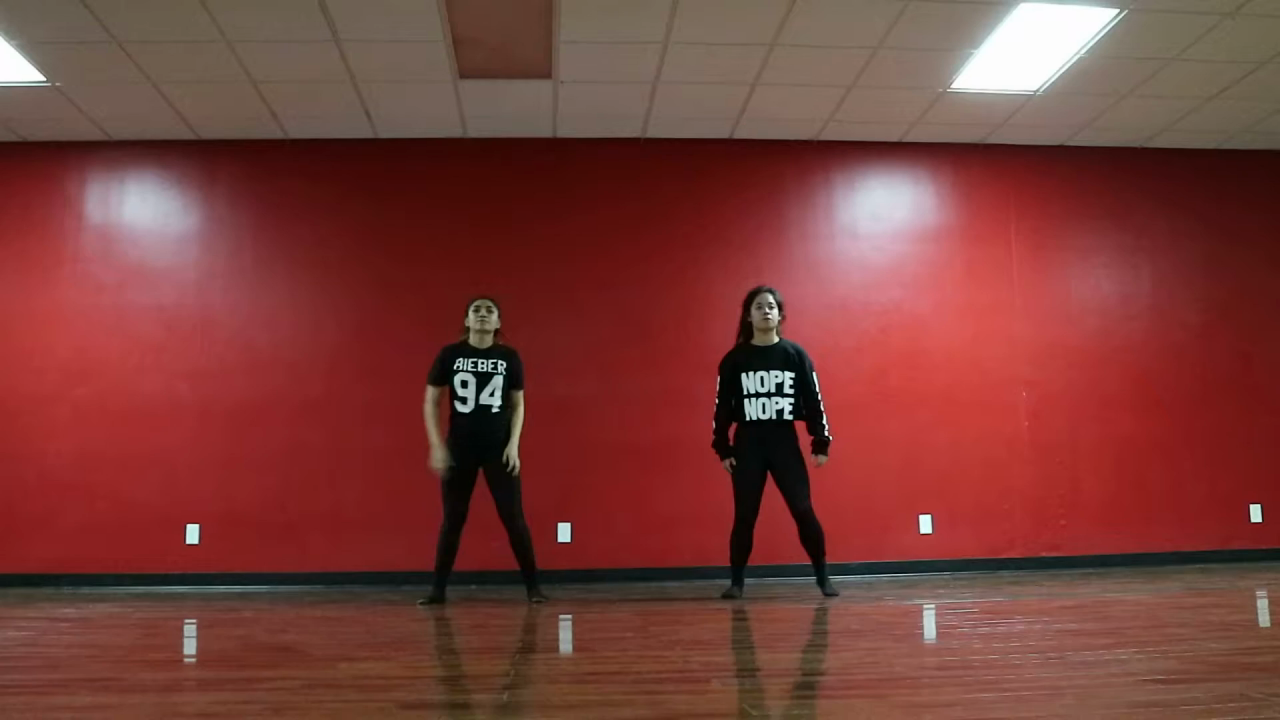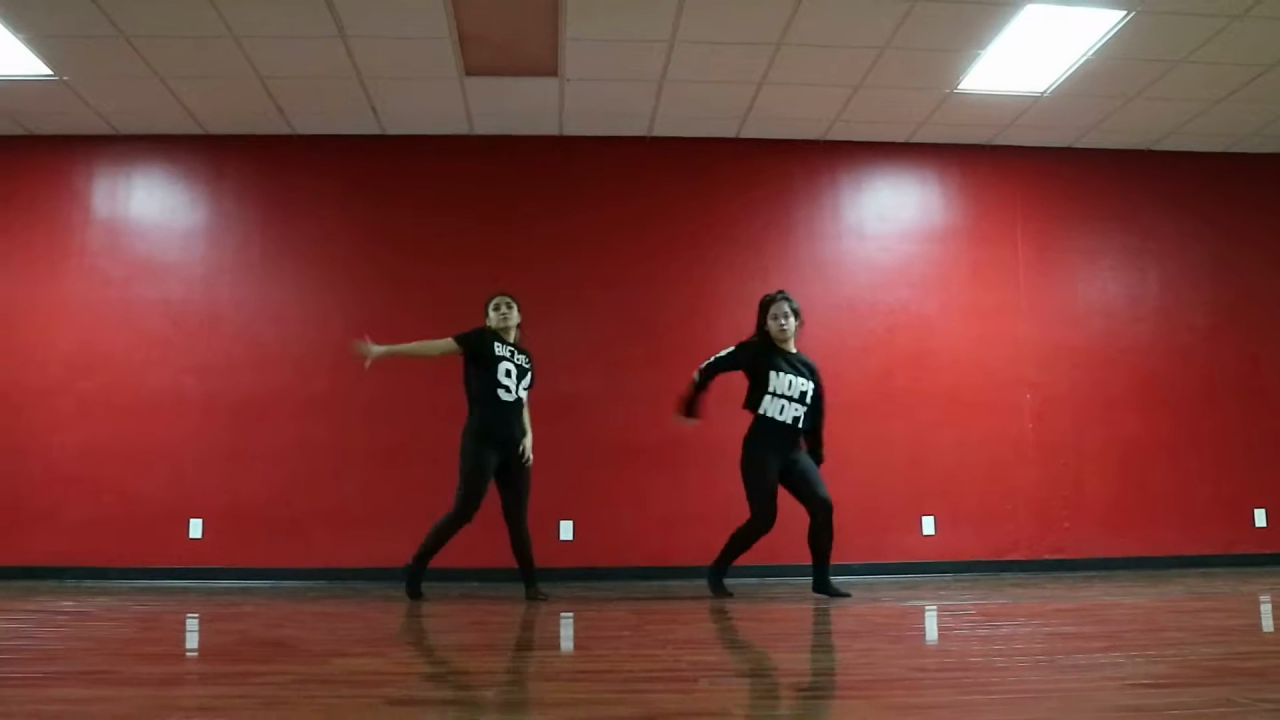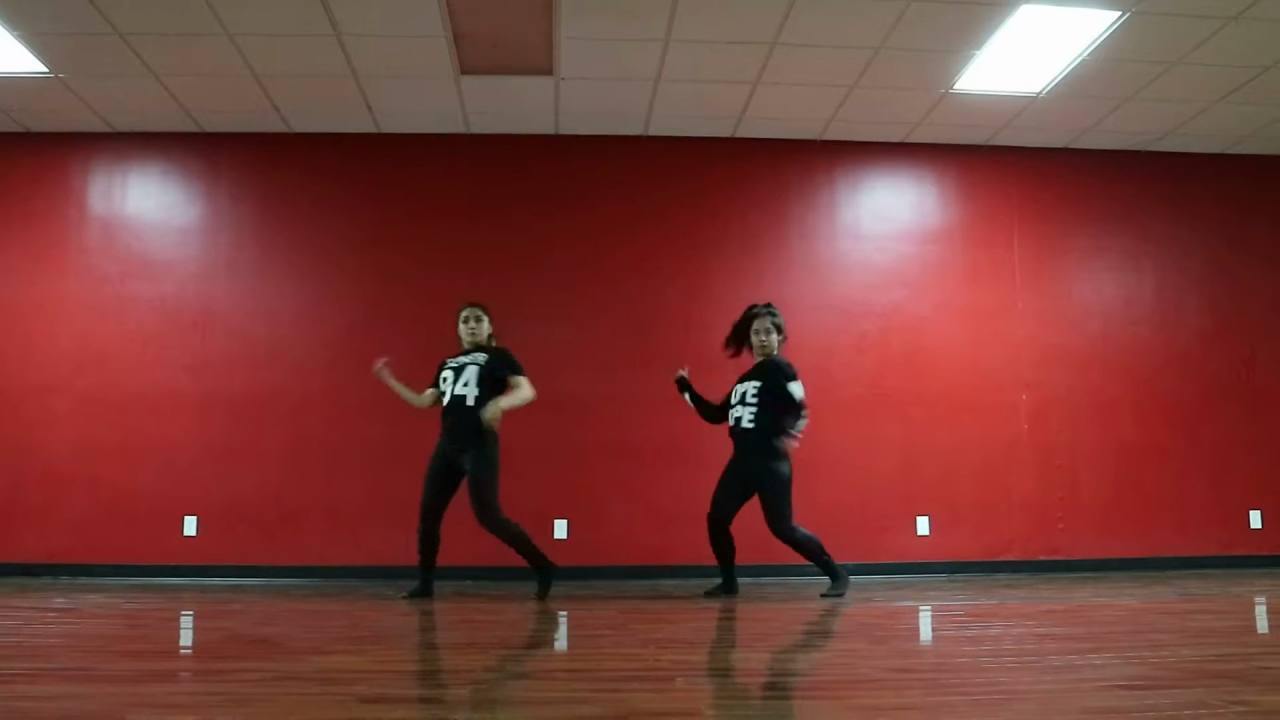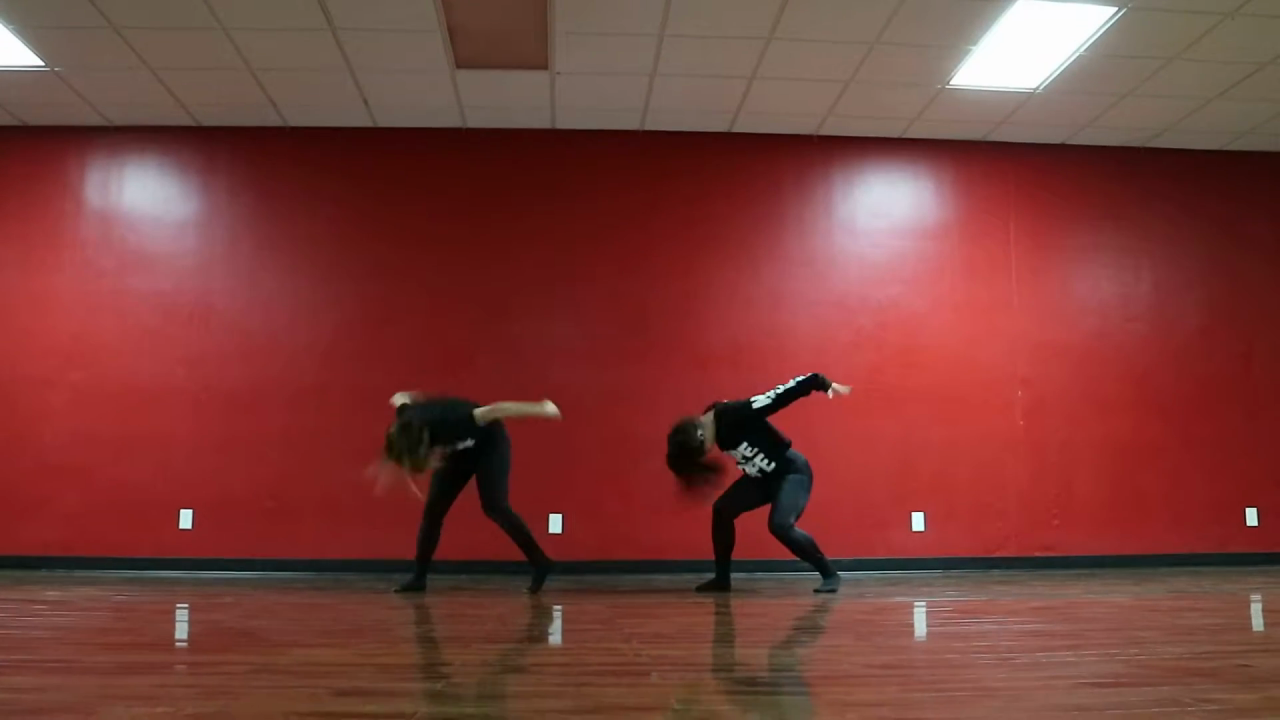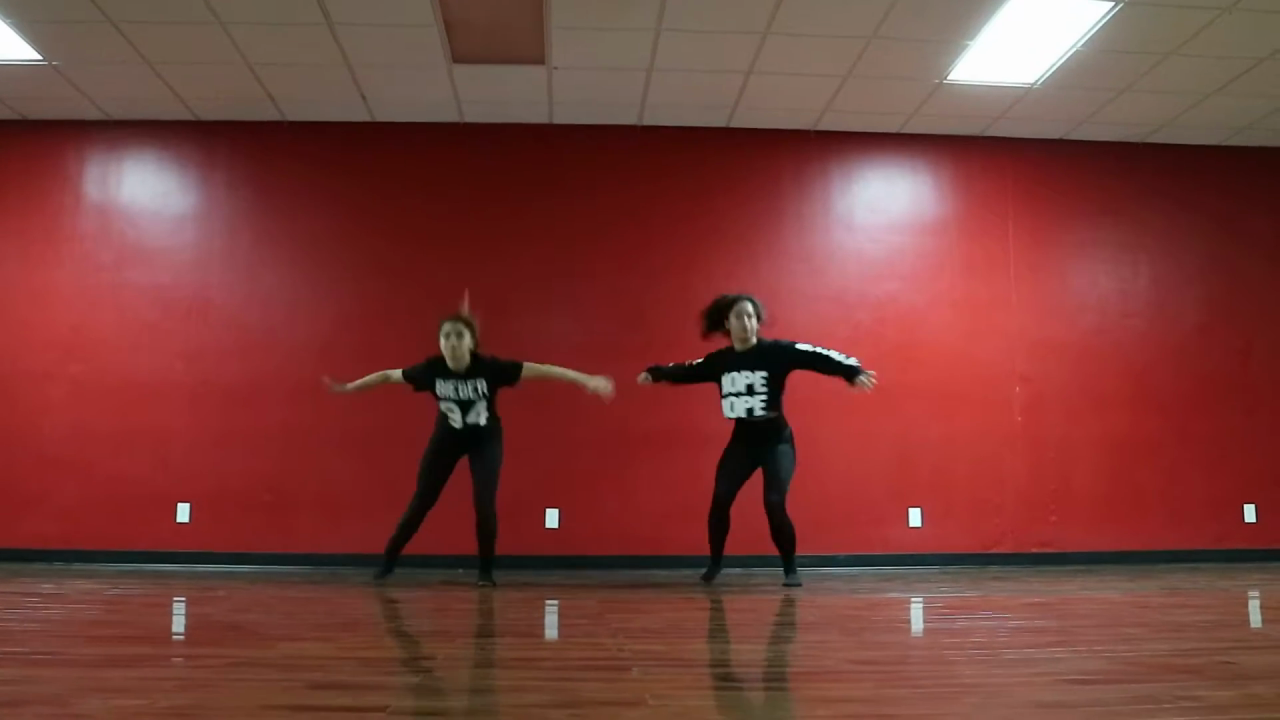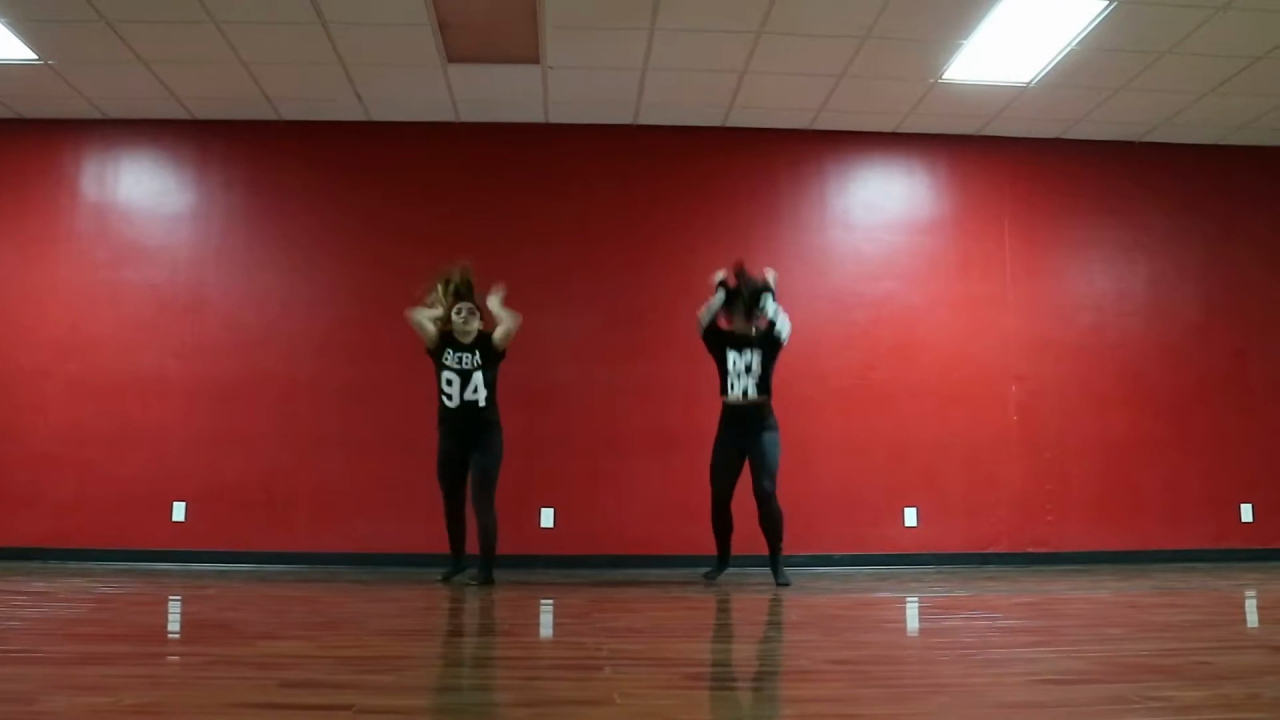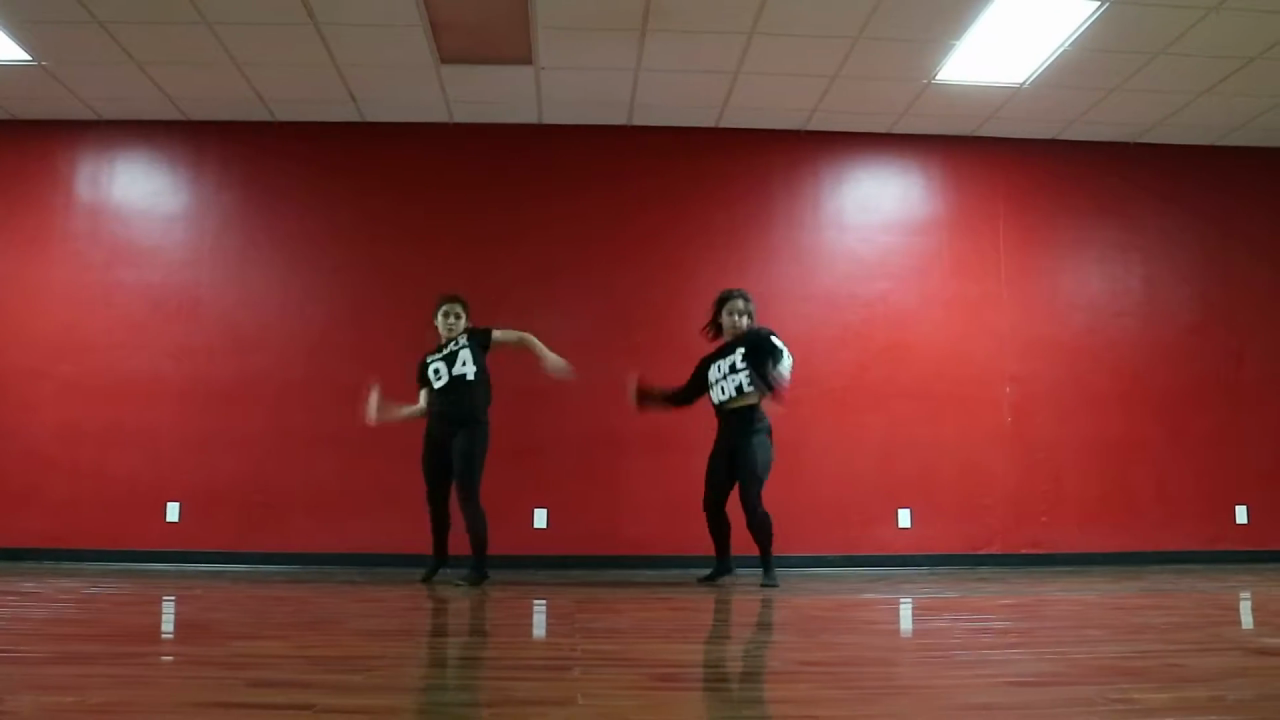
dt=0.5s
person 1, frame 1
left shoulder: (795, 354)
right shoulder: (734, 359)
left elbow: (814, 399)
right elbow: (722, 405)
left wrist: (821, 443)
right wrist: (722, 448)
left hip: (785, 441)
right hip: (747, 443)
left knee: (803, 511)
right knee: (745, 514)
left ankle: (822, 577)
right ankle: (737, 581)
person 1, frame 2
left shoulder: (809, 369)
right shoulder: (756, 351)
left elbow: (815, 416)
right elbow: (710, 368)
left wrist: (816, 456)
right wrist: (690, 405)
left hip: (793, 450)
right hip: (760, 448)
left knee: (823, 505)
right knee: (764, 518)
left ankle: (821, 579)
right ankle: (717, 572)
person 1, frame 3
left shoulder: (779, 369)
right shoulder: (748, 377)
left elbow: (797, 409)
right elbow: (717, 416)
left wrist: (787, 434)
right wrist: (686, 388)
left hip: (769, 458)
right hip: (742, 458)
left knee: (781, 527)
right knee: (717, 518)
left ankle: (838, 576)
right ankle: (729, 581)
person 1, frame 4
left shoulder: (736, 414)
right shoulder: (721, 424)
left elbow: (781, 395)
left wrist: (821, 382)
left hip: (791, 472)
right hip: (764, 475)
left knee: (780, 525)
right knee: (722, 510)
left ankle: (830, 575)
right ankle: (722, 577)
person 1, frame 5
left shoulder: (774, 352)
right shoulder: (719, 359)
left elbow: (815, 357)
right elbow: (687, 371)
left wrist: (853, 371)
right wrist: (656, 373)
left hip: (776, 441)
right hip: (741, 442)
left knee: (774, 504)
right knee: (719, 502)
left ankle: (790, 569)
right ankle: (715, 564)
person 1, frame 6
left shoulder: (769, 340)
right shoulder: (722, 340)
left elbow: (781, 331)
right elbow: (704, 323)
left wrist: (766, 293)
right wrist: (721, 290)
left hip: (763, 425)
right hip: (730, 426)
left knee: (765, 491)
right knee: (720, 495)
left ankle: (777, 564)
right ankle: (721, 560)
person 1, frame 7
left shoulder: (757, 339)
right shoulder: (712, 360)
left elbow: (781, 355)
right elbow: (688, 392)
left wrist: (778, 378)
right wrist: (647, 395)
left hip: (753, 428)
right hip: (727, 432)
left knee: (751, 501)
right knee: (715, 505)
left ankle: (768, 568)
right ankle: (722, 563)
person 2, frame 1
left shoulder: (509, 357)
right shoulder: (449, 355)
left elbow: (517, 405)
right elbow: (431, 402)
left wrist: (513, 445)
right wrist: (437, 446)
left hip: (498, 447)
right hip: (458, 448)
left knee: (513, 517)
right knee: (452, 519)
left ankle: (532, 585)
right ankle: (438, 588)
person 2, frame 2
left shoulder: (525, 357)
right shoulder: (482, 339)
right elbow: (437, 346)
left wrist: (528, 436)
right wrist: (383, 350)
left hip: (513, 444)
right hip: (481, 439)
left knee: (517, 517)
right knee: (464, 511)
left ankle: (531, 584)
right ankle: (415, 570)
person 2, frame 3
left shoulder: (498, 356)
right shoulder: (449, 361)
left elbow: (528, 391)
right elbow: (425, 401)
left wrist: (501, 403)
right wrist: (390, 380)
left hip: (479, 445)
right hip: (447, 446)
left knee: (487, 514)
right knee: (428, 513)
left ankle: (544, 569)
right ankle: (425, 582)
person 2, frame 4
left shoulder: (448, 420)
right shoulder: (409, 420)
left elbow: (494, 411)
right elbow: (399, 398)
left wrist: (540, 408)
left hip: (489, 444)
right hip: (465, 451)
left knee: (495, 507)
right knee: (433, 509)
left ankle: (541, 565)
right ankle: (419, 576)
person 2, frame 5
left shoulder: (491, 366)
right shoulder: (432, 368)
left elbow: (539, 371)
right elbow: (391, 376)
left wrist: (586, 380)
right wrist: (350, 387)
left hip: (486, 439)
right hip: (446, 437)
left knee: (484, 502)
right knee: (423, 499)
left ankle: (486, 569)
right ankle: (388, 559)
person 2, frame 6
left shoulder: (490, 343)
right shoulder: (439, 341)
left elbow: (512, 323)
right elbow: (415, 316)
left wrist: (494, 304)
right wrist: (442, 310)
left hip: (485, 436)
right hip: (450, 436)
left knee: (482, 501)
right knee: (452, 502)
left ankle: (486, 569)
right ankle: (456, 560)
person 2, frame 7
left shoulder: (476, 339)
right shoulder: (430, 357)
left elbow: (523, 338)
right elbow: (424, 407)
left wrist: (546, 356)
right wrist: (387, 414)
left hip: (470, 426)
right hip: (437, 429)
left knee: (467, 495)
right knee: (436, 498)
left ankle: (479, 567)
right ankle: (440, 555)
